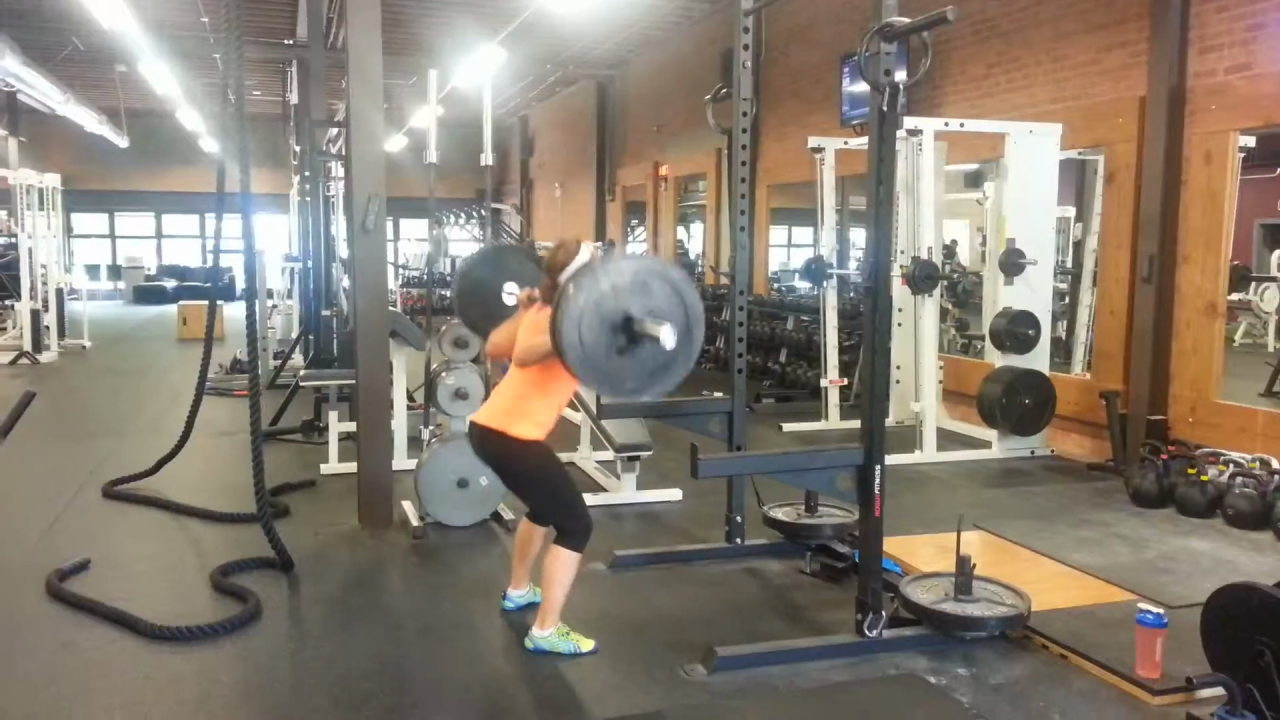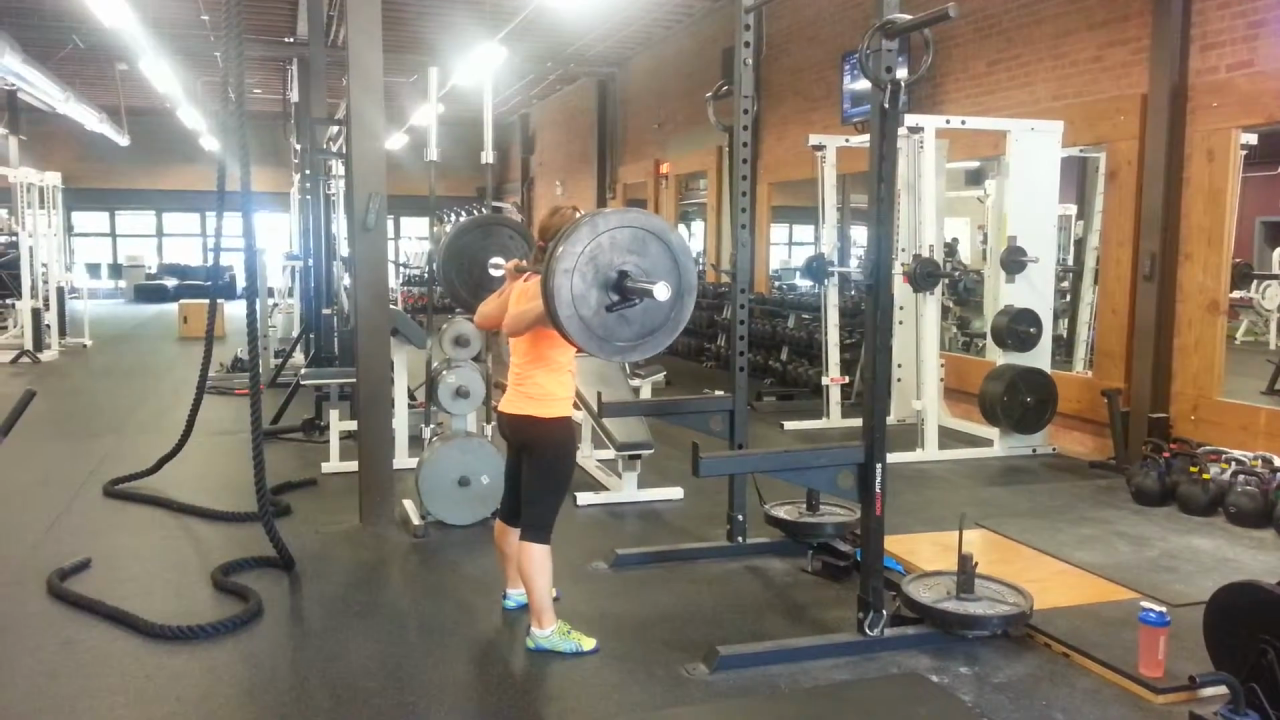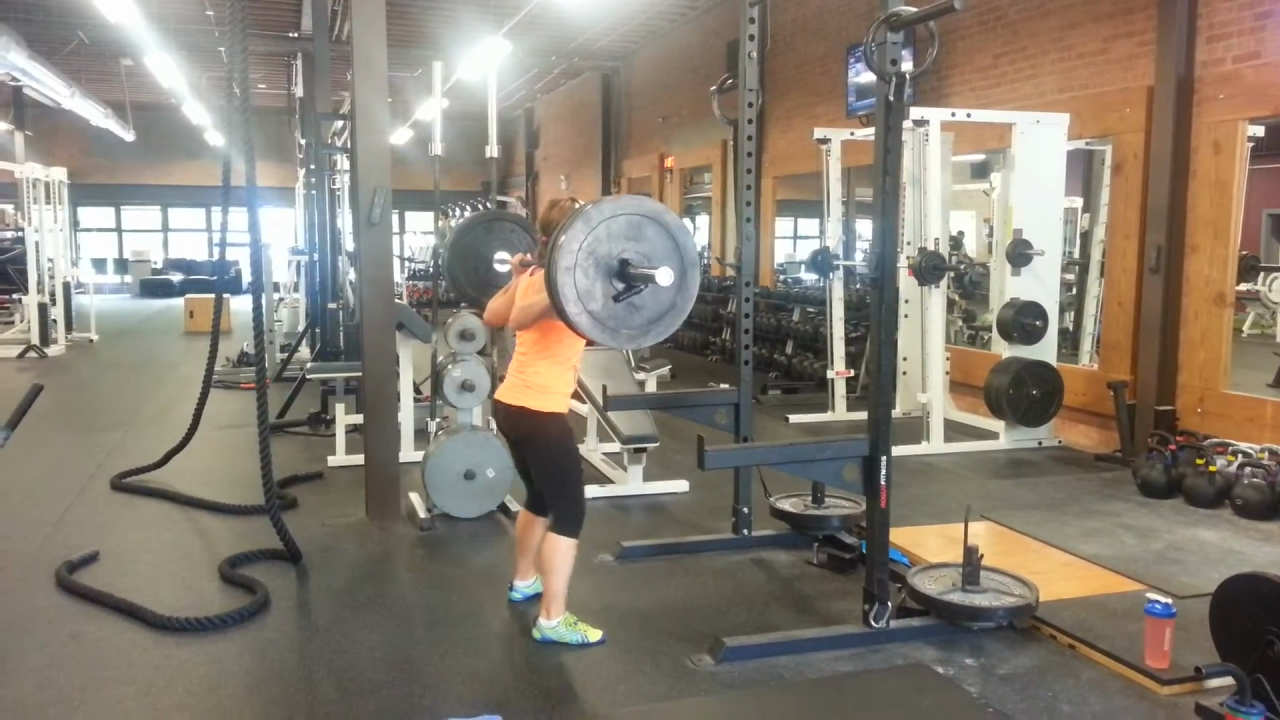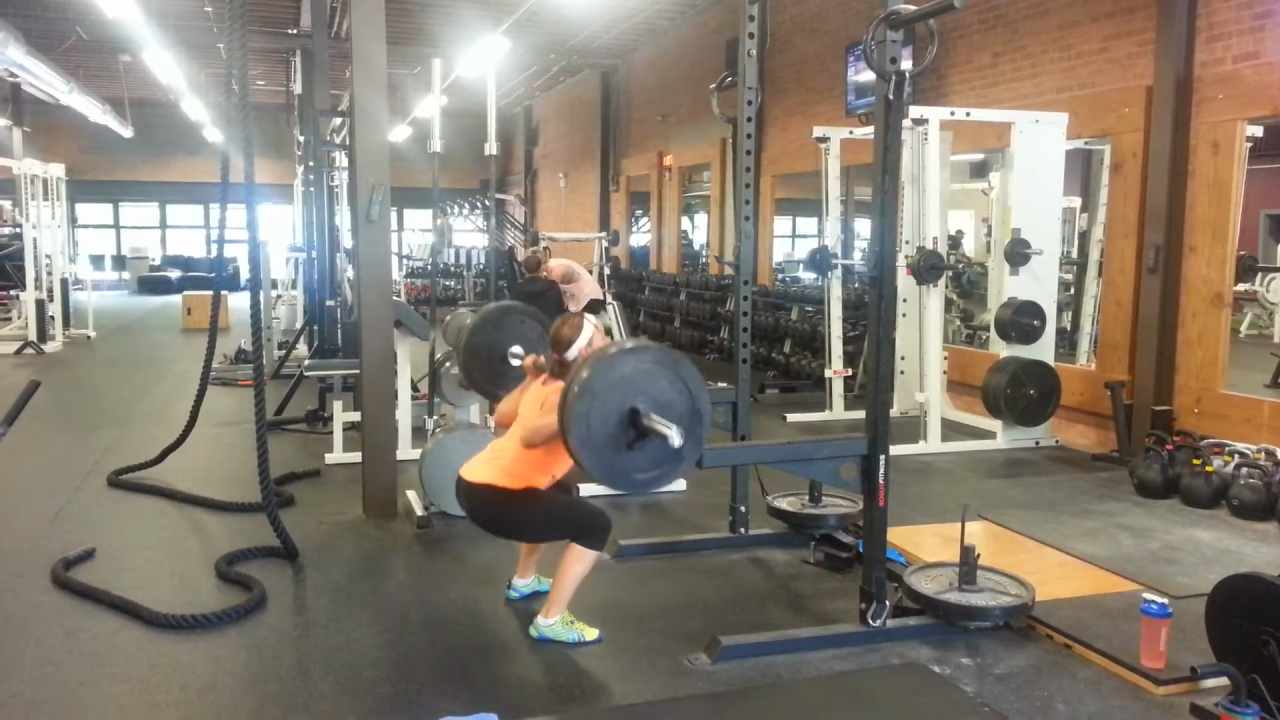
dt=0.7s
person 1, frame 1
left shoulder: (540, 312)
left elbow: (494, 348)
right elbow: (524, 356)
left wrist: (523, 310)
left hip: (489, 427)
right hip: (514, 438)
left knee: (547, 508)
right knee: (576, 525)
left ankle: (518, 590)
right ankle: (546, 631)
person 1, frame 2
left shoulder: (527, 283)
left elbow: (482, 319)
right elbow: (514, 326)
left wrist: (509, 281)
left hip: (516, 413)
right hip: (545, 420)
left knee: (514, 509)
right knee: (537, 524)
left ankle: (516, 589)
right ankle: (545, 629)
person 1, frame 3
left shoulder: (535, 275)
left elbow: (492, 316)
right elbow: (521, 319)
left wrist: (516, 276)
left hip: (510, 404)
right hip: (536, 411)
left knee: (542, 498)
right knee: (569, 513)
left ankle: (524, 581)
right ankle: (553, 621)
person 1, frame 4
left shoulder: (546, 382)
left elbow: (502, 417)
right elbow: (530, 437)
left wrist: (530, 377)
left hip: (477, 482)
right hip: (491, 497)
left knee: (561, 495)
right knee: (595, 525)
left ankle: (523, 580)
right ankle: (550, 621)
